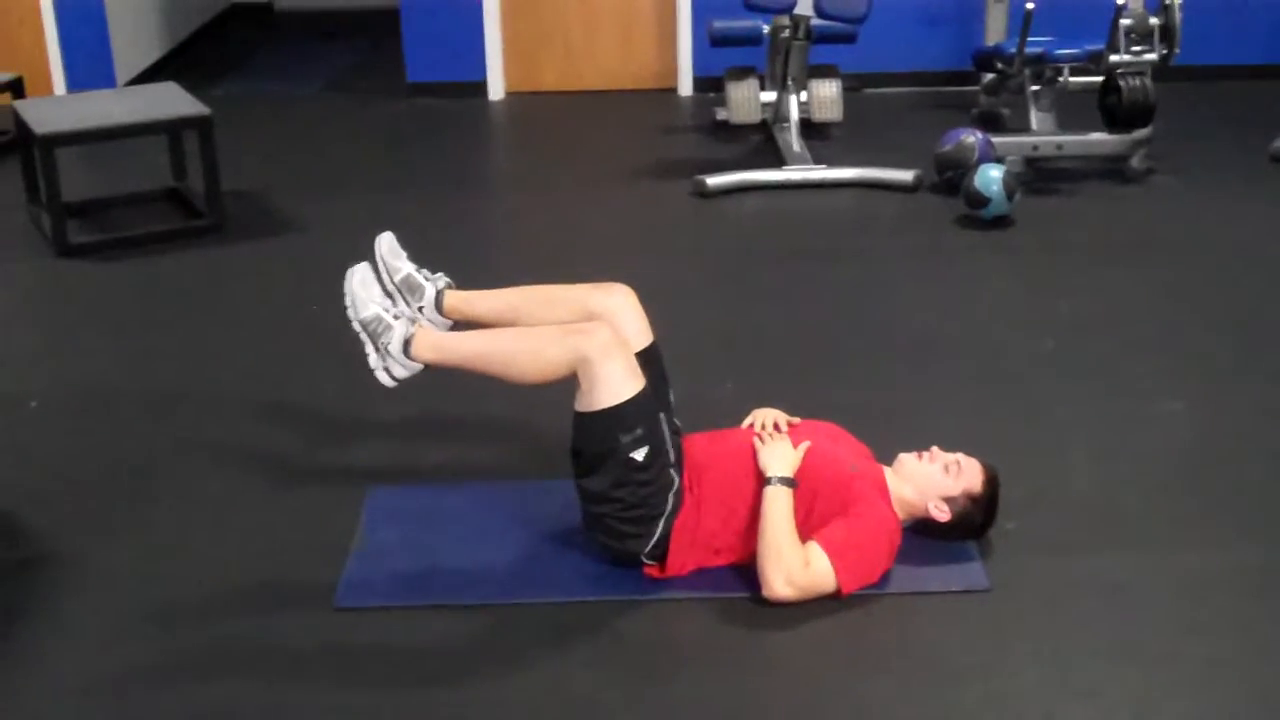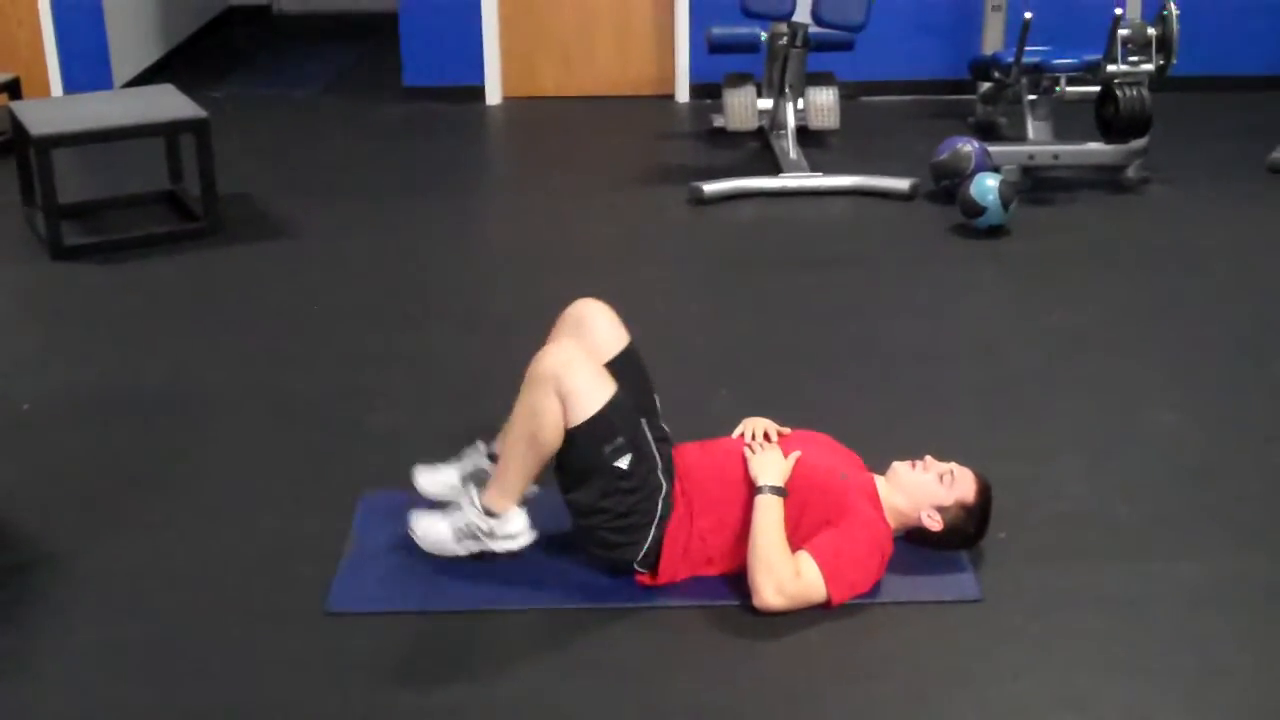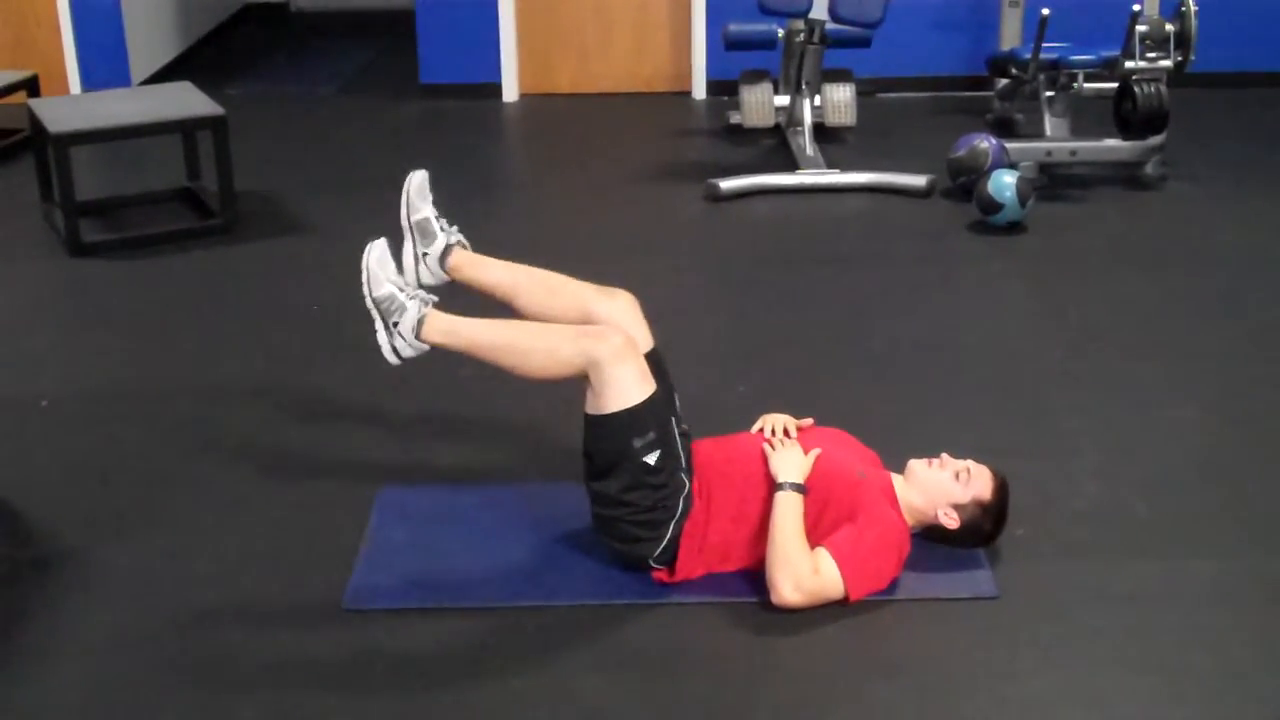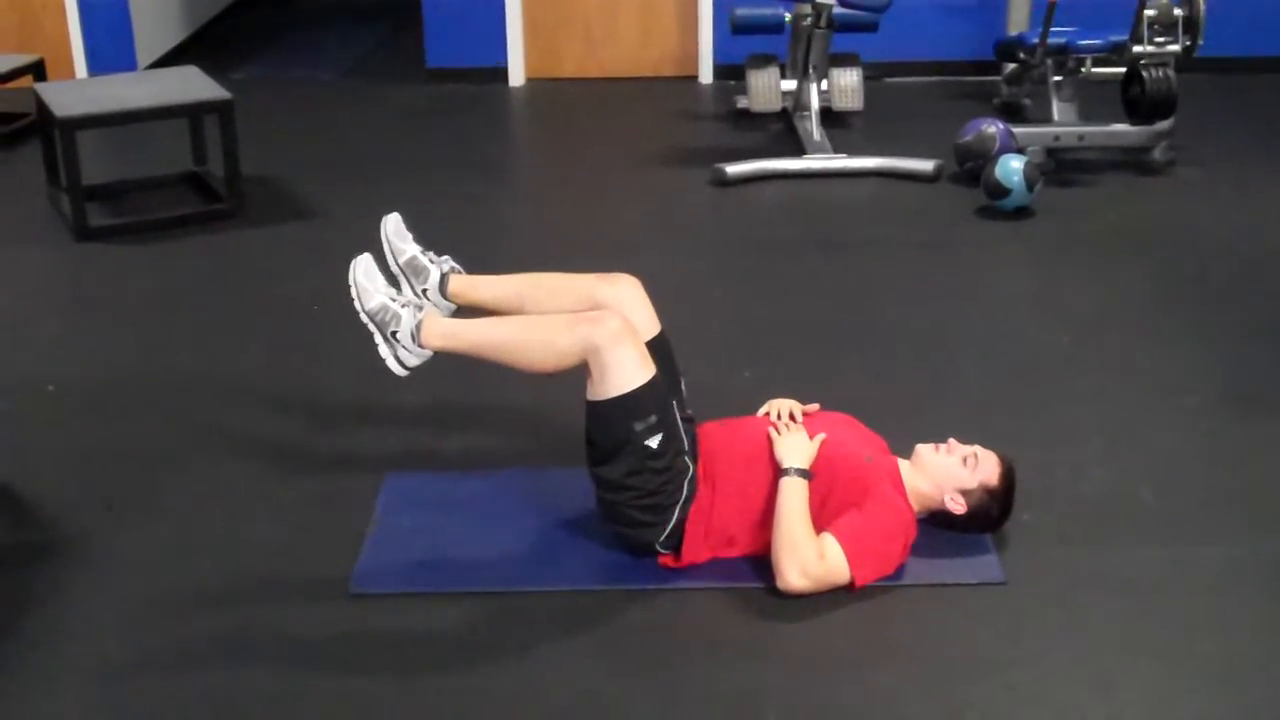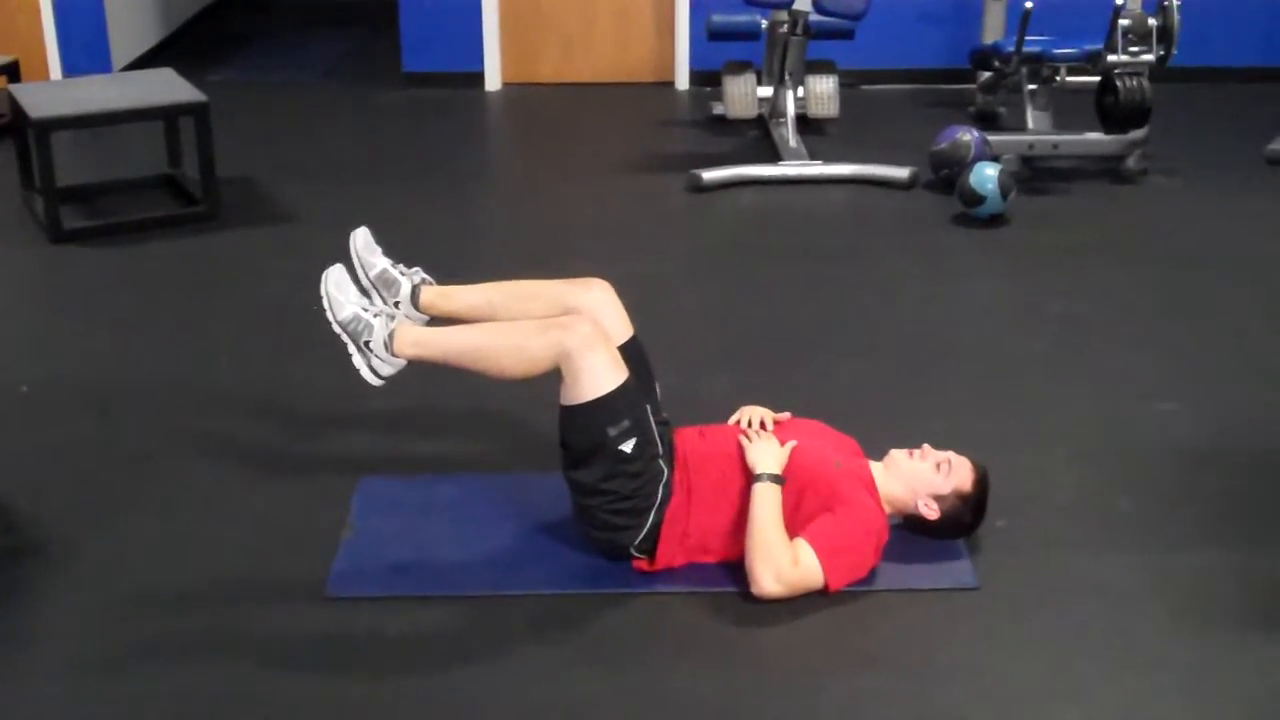
dt=1s
person 1, frame 1
left shoulder: (874, 529)
right shoulder: (861, 466)
left elbow: (781, 582)
left wrist: (778, 477)
right wrist: (770, 421)
left hip: (650, 520)
right hip: (673, 461)
left knee: (596, 343)
right knee: (612, 301)
left ankle: (409, 347)
right ankle: (438, 304)
person 1, frame 2
left shoulder: (866, 537)
right shoulder: (855, 474)
left elbow: (772, 592)
left wrist: (769, 486)
right wrist: (760, 431)
left hip: (645, 525)
right hip: (664, 470)
left knee: (558, 364)
right knee: (587, 317)
left ankle: (495, 516)
right ankle: (499, 467)
person 1, frame 3
left shoulder: (883, 537)
right shoulder: (868, 469)
left elbow: (790, 588)
left wrist: (789, 484)
right wrist: (782, 426)
left hip: (659, 523)
right hip: (682, 468)
left knee: (607, 347)
right knee: (613, 306)
left ankle: (418, 327)
right ankle: (444, 258)
person 1, frame 4
left shoulder: (888, 521)
right shoulder: (875, 457)
left elbow: (796, 575)
left wrist: (795, 468)
right wrist: (784, 409)
left hip: (666, 507)
right hip: (688, 449)
left knee: (605, 331)
right knee: (619, 291)
left ankle: (417, 334)
right ankle: (445, 286)
person 1, frame 5
left shoulder: (861, 524)
right shoulder: (849, 457)
left elbow: (770, 578)
left wrist: (767, 473)
right wrist: (756, 416)
left hip: (641, 509)
right hip: (665, 453)
left knee: (577, 334)
right knee: (590, 293)
left ankle: (390, 343)
right ankle: (417, 297)
